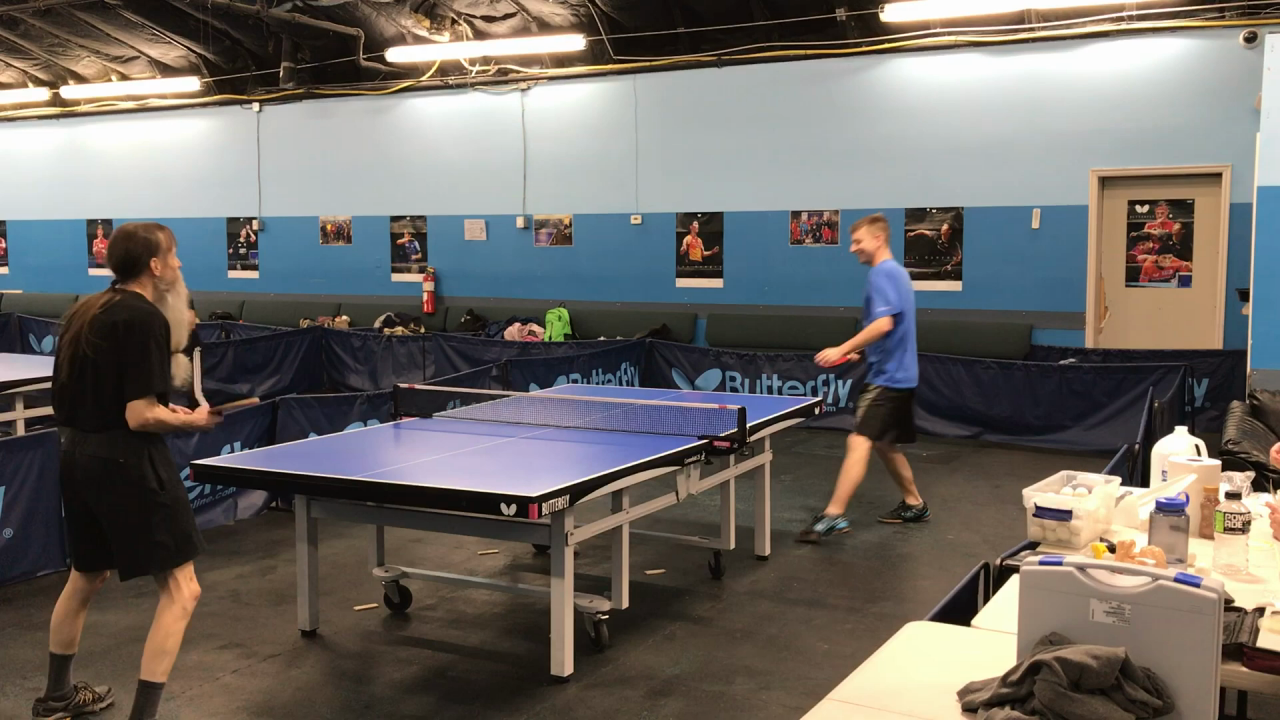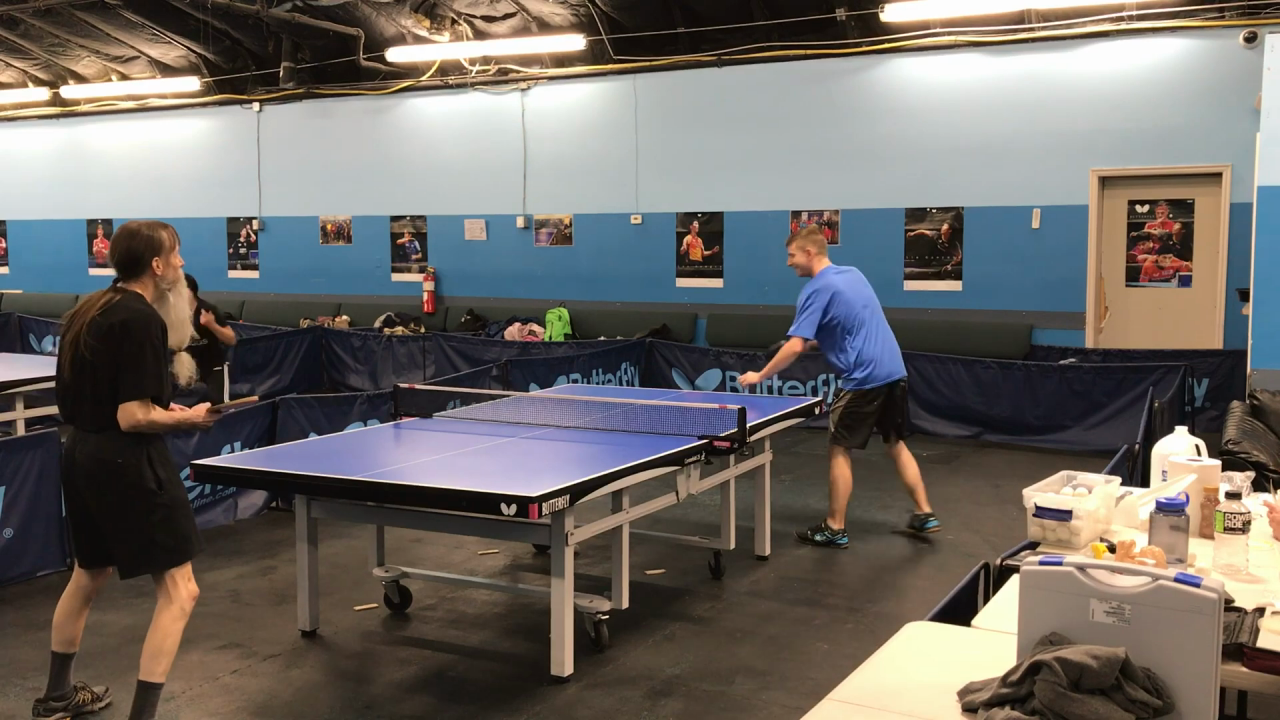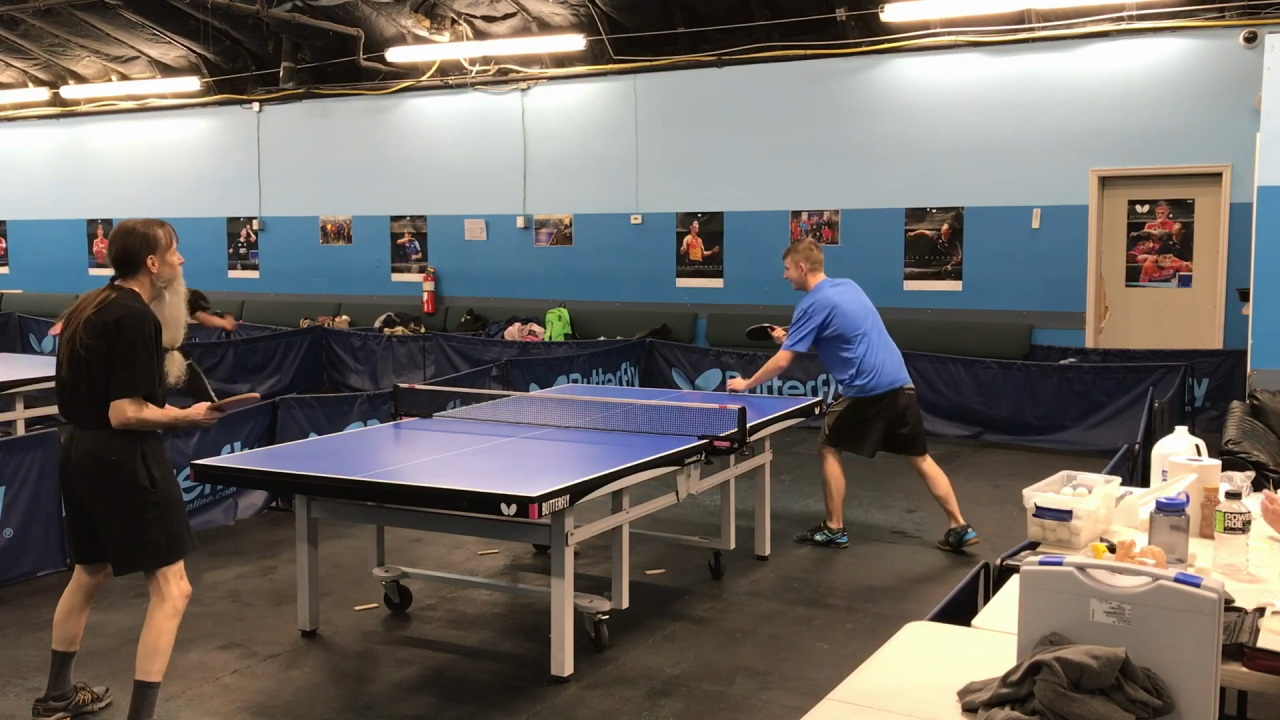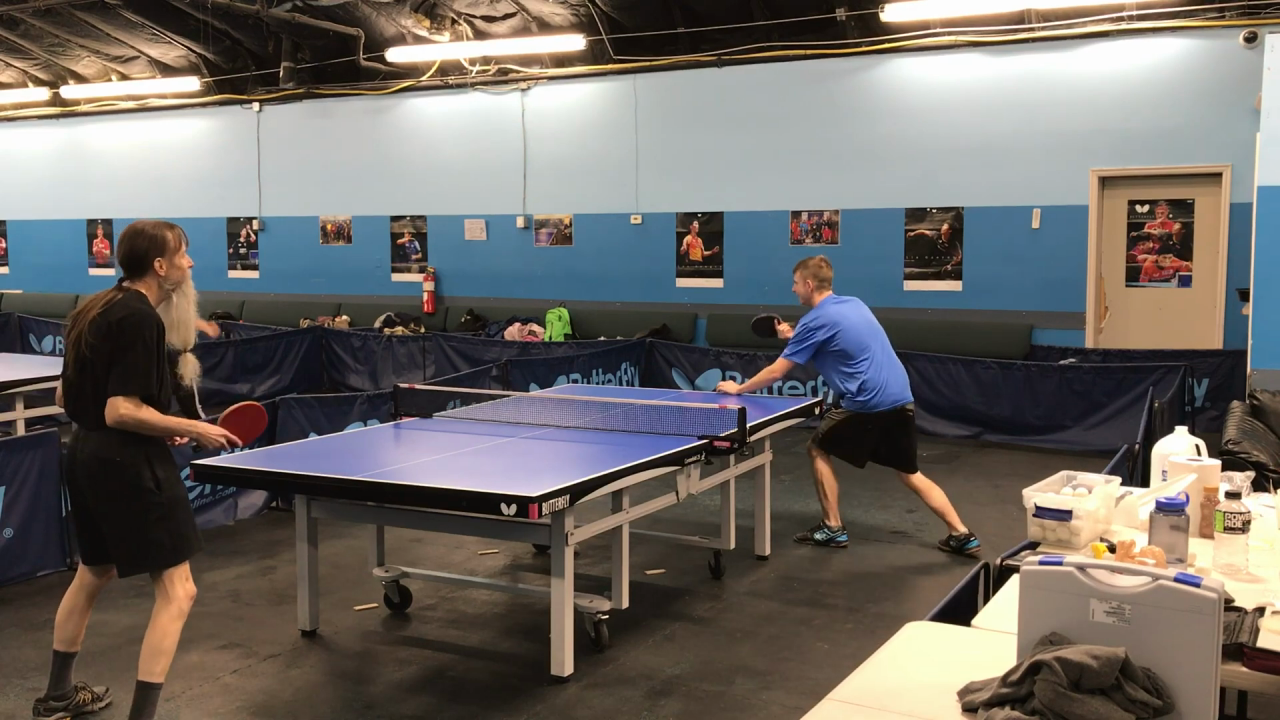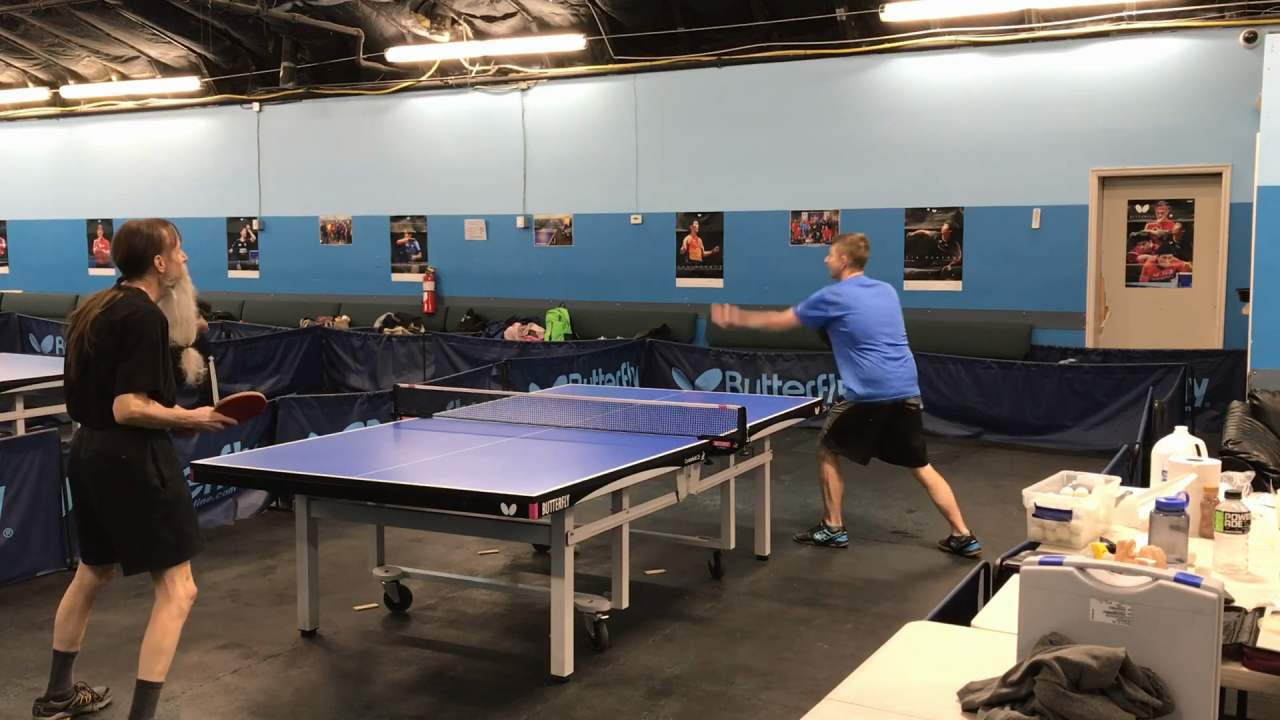
dt=0.4s
person 1, frame 1
left shoulder: (86, 313)
right shoulder: (144, 319)
left elbow: (66, 402)
right elbow: (141, 416)
right wrist: (192, 420)
left hip: (79, 456)
right hip: (127, 463)
left knee: (85, 577)
right knee: (181, 590)
person 1, frame 2
left shoulder: (89, 311)
right shoulder: (141, 321)
right elbow: (134, 417)
right wrist: (189, 418)
left hip: (83, 454)
right hip: (128, 462)
left knee: (89, 574)
right knee: (179, 592)
person 1, frame 3
left shoulder: (88, 308)
right shoulder: (135, 318)
right elbow: (126, 414)
left wrist: (159, 411)
right wrist: (185, 416)
left hip: (82, 452)
right hip: (122, 460)
left knee: (90, 571)
right knee: (171, 590)
person 1, frame 4
left shoulder: (95, 309)
right shoulder: (140, 320)
left elbow: (65, 397)
right elbow: (121, 412)
right wrist: (193, 429)
left hip: (87, 454)
right hip: (128, 464)
left knee: (93, 572)
right knee: (176, 591)
person 1, frame 5
left shoulder: (95, 309)
right shoulder: (143, 317)
right elbow: (129, 409)
left wrist: (168, 411)
right wrist: (190, 419)
left hip: (90, 452)
right hip: (132, 459)
left knee: (94, 572)
right knee: (177, 590)
person 2, frame 1
left shoulder: (882, 273)
right shoulder: (896, 273)
left elbow: (885, 323)
left wrist: (842, 350)
right wrist: (859, 350)
left hip: (889, 377)
right hip: (901, 375)
left knee: (859, 441)
right knee: (886, 442)
left ankle: (833, 516)
right ankle: (914, 504)
person 2, frame 2
left shoulder: (817, 289)
right shoulder: (853, 274)
left elbow: (794, 347)
left wrist: (760, 375)
right wrist: (817, 342)
left hip: (863, 378)
right hip: (894, 371)
left knee: (839, 450)
right knee: (896, 444)
left ankle: (834, 530)
right ankle: (923, 514)
person 2, frame 3
left shoulder: (812, 304)
right shoulder: (849, 287)
left elbow: (782, 361)
left wrist: (747, 384)
right wrist: (792, 337)
left hip: (865, 388)
right hip: (899, 381)
left knee: (830, 450)
right knee: (920, 458)
left ankle: (834, 529)
right ankle: (960, 527)
person 2, frame 4
left shoulder: (815, 321)
right shoulder: (854, 304)
left elbow: (776, 372)
left wrist: (739, 388)
right wrist: (795, 334)
left hip: (867, 404)
right hip: (901, 399)
left knee: (818, 451)
right knee: (911, 474)
left ankle: (833, 528)
right ankle: (962, 534)
person 2, frame 5
left shoulder: (832, 297)
right shoulder: (888, 291)
left elbow: (780, 321)
left wrist: (738, 318)
left hip: (868, 395)
right hip: (908, 393)
left knee: (828, 452)
right knee: (921, 467)
left ankle: (833, 529)
right ankle: (963, 537)
